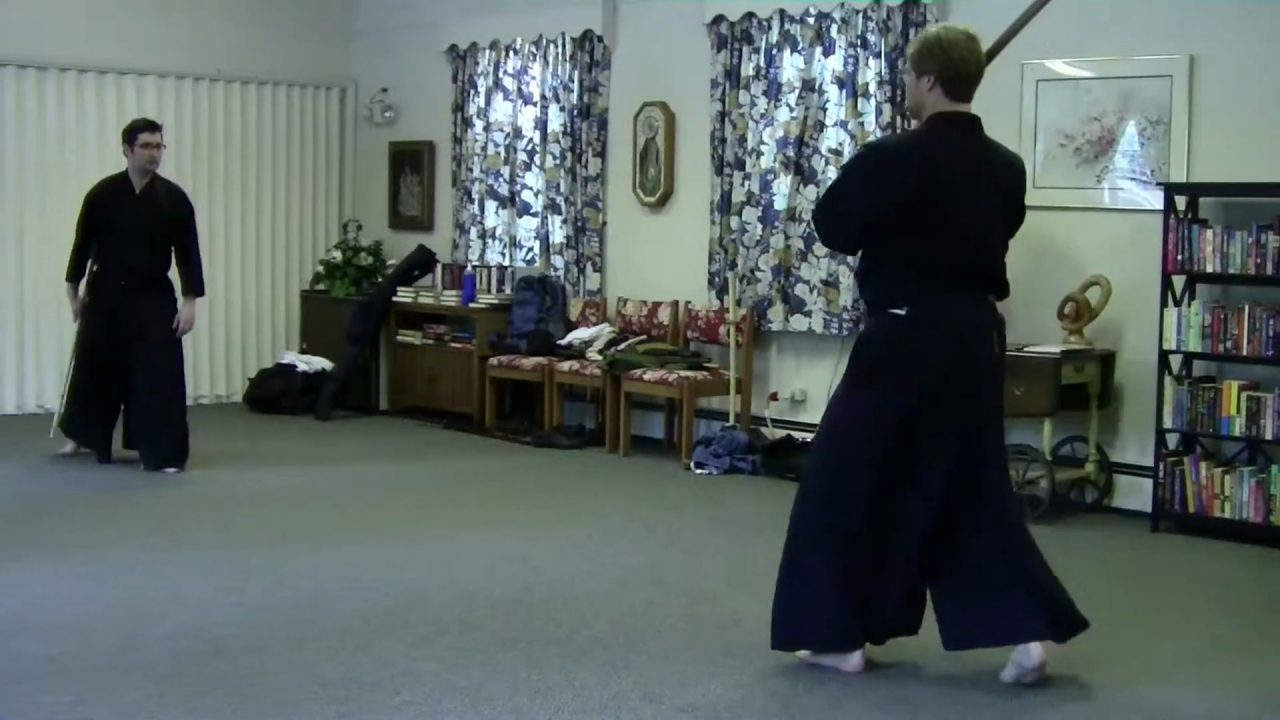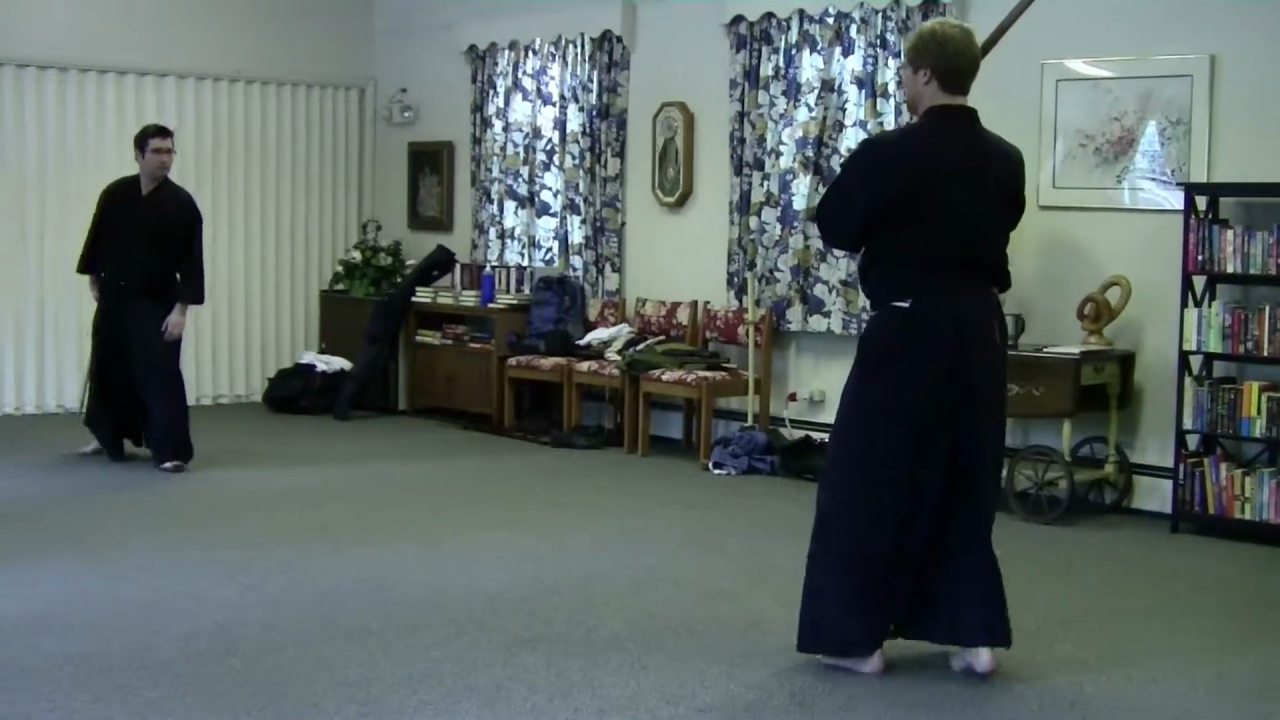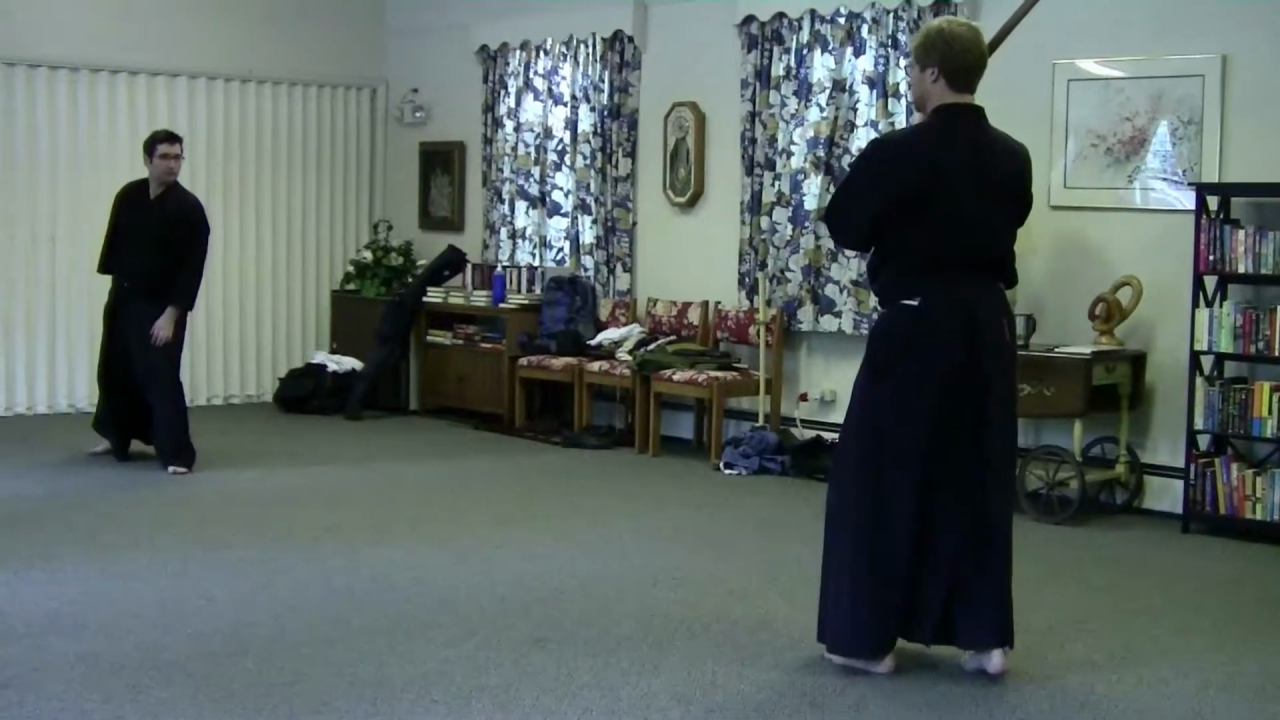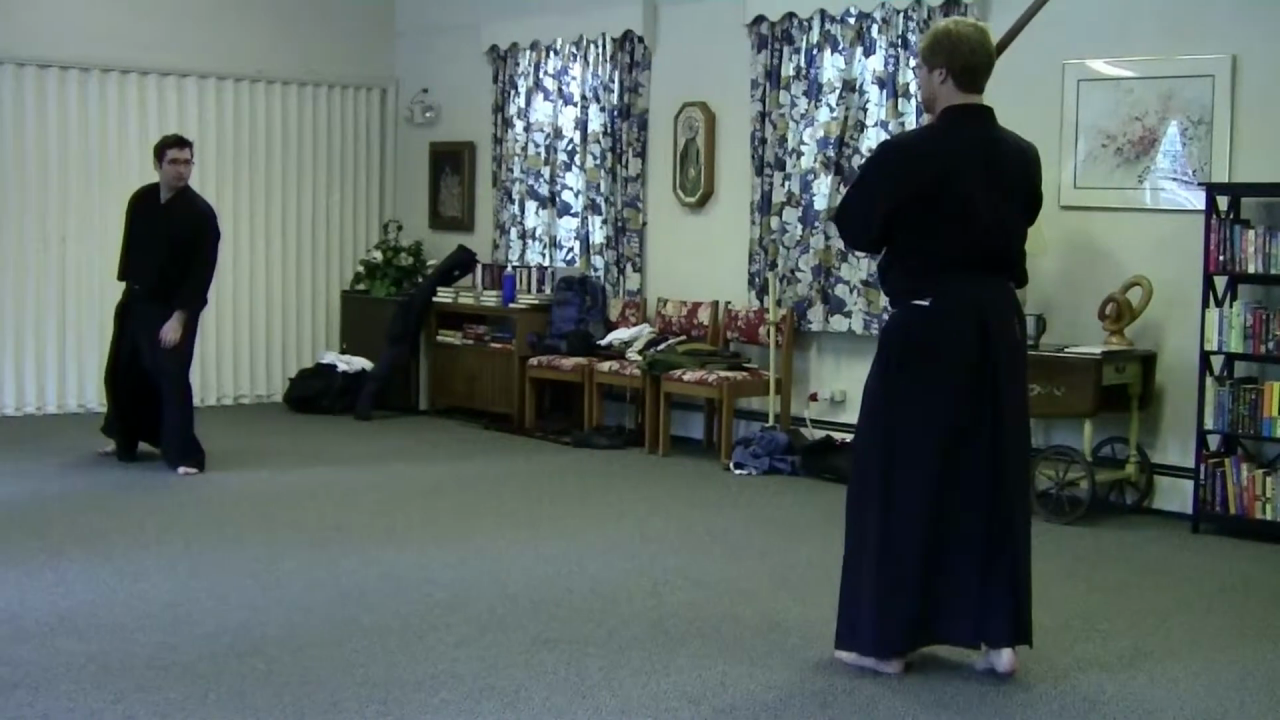
dt=0.2s
person 1, frame 1
left shoulder: (889, 159)
right shoulder: (1005, 166)
left elbow: (834, 228)
left hip: (904, 336)
right hip: (975, 336)
left knee: (847, 480)
right knee: (975, 488)
left ankle: (837, 636)
right ankle: (1025, 630)
person 1, frame 2
left shoulder: (889, 154)
right shoulder: (1004, 159)
left elbow: (836, 227)
left hip: (908, 329)
right hip: (978, 328)
left knee: (869, 477)
right knee: (965, 482)
left ankle: (854, 635)
right ankle: (975, 634)
person 1, frame 3
left shoulder: (897, 153)
right shoulder: (1012, 157)
left elbow: (844, 226)
left hip: (916, 326)
right hip: (987, 326)
left knee: (881, 477)
right knee: (978, 480)
left ankle: (868, 637)
right ankle: (985, 638)
person 1, frame 4
left shoulder: (907, 154)
right shoulder: (1021, 157)
left elbow: (855, 229)
left hip: (926, 326)
right hip: (997, 326)
left knee: (898, 477)
right knee: (994, 478)
left ankle: (882, 637)
right ankle: (998, 635)
person 2, frame 1
left shoulder: (173, 198)
right shoulder: (103, 194)
left elbow: (187, 253)
right elbow: (83, 244)
left wrist: (189, 302)
right wrist: (74, 291)
left hip: (153, 299)
right hip: (105, 297)
left knee: (162, 373)
right knee: (94, 366)
left ankle: (163, 452)
right ankle: (85, 435)
person 2, frame 2
left shoulder: (181, 203)
right shoulder: (115, 194)
left elbow: (191, 260)
right elbow: (97, 240)
left wrist: (182, 310)
right wrist: (95, 283)
left hip: (157, 302)
right hip: (115, 297)
left knee: (162, 372)
right knee: (107, 368)
left ankle: (171, 450)
right ankle: (107, 436)
person 2, frame 3
left shoulder: (189, 208)
right shoulder: (127, 196)
left elbow: (192, 267)
right elbow: (113, 241)
left wrist: (172, 314)
right wrist: (118, 280)
left hip: (162, 304)
right hip: (123, 298)
left knee: (162, 374)
right knee: (115, 370)
left ankle: (176, 453)
right ankle: (117, 436)
person 2, frame 4
left shoulder: (200, 213)
right shoulder: (140, 200)
left elbow: (201, 272)
right elbow: (131, 248)
left wrist: (179, 318)
right wrist: (131, 287)
left hip: (173, 307)
right hip: (135, 301)
left knee: (172, 375)
right knee: (123, 372)
left ankle: (184, 454)
right ankle: (126, 439)
